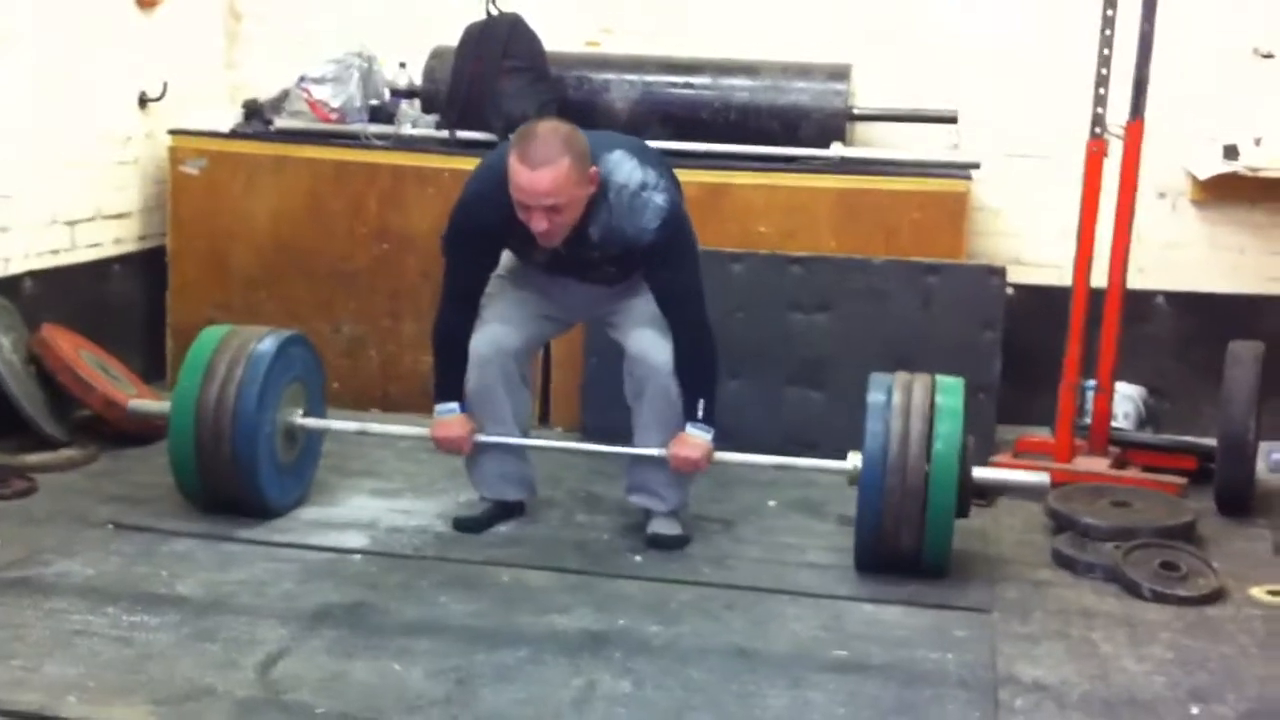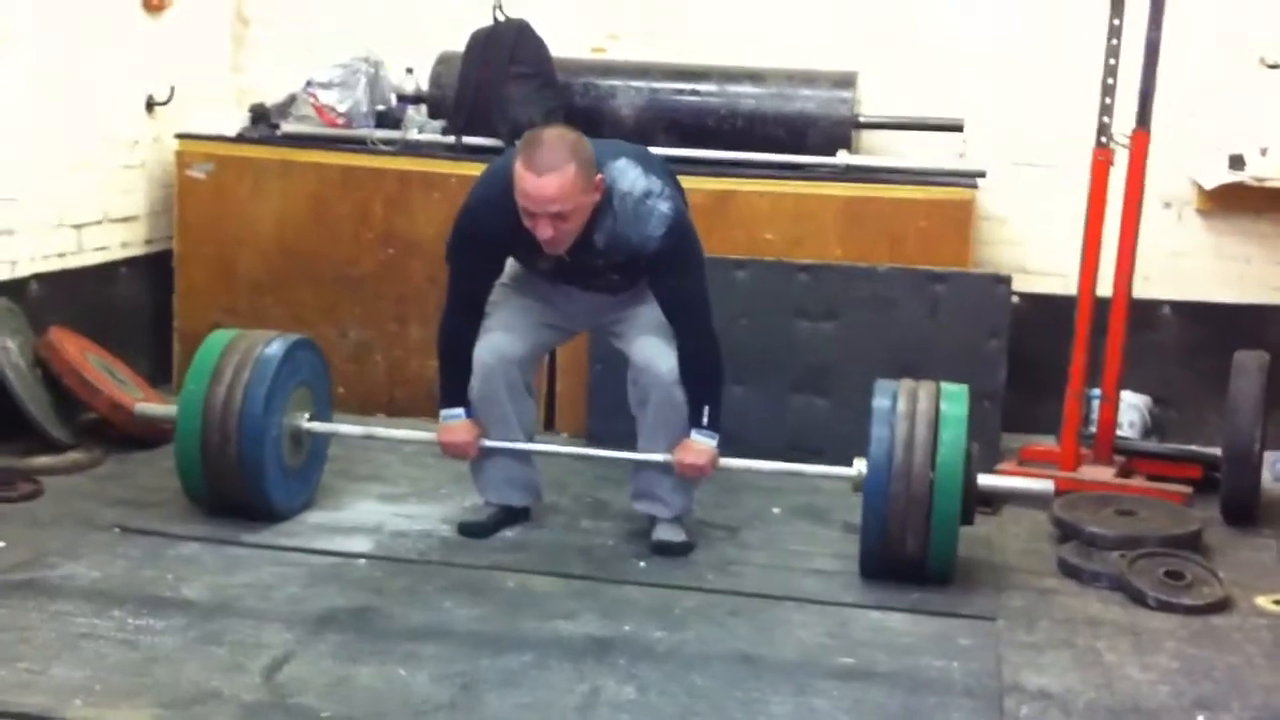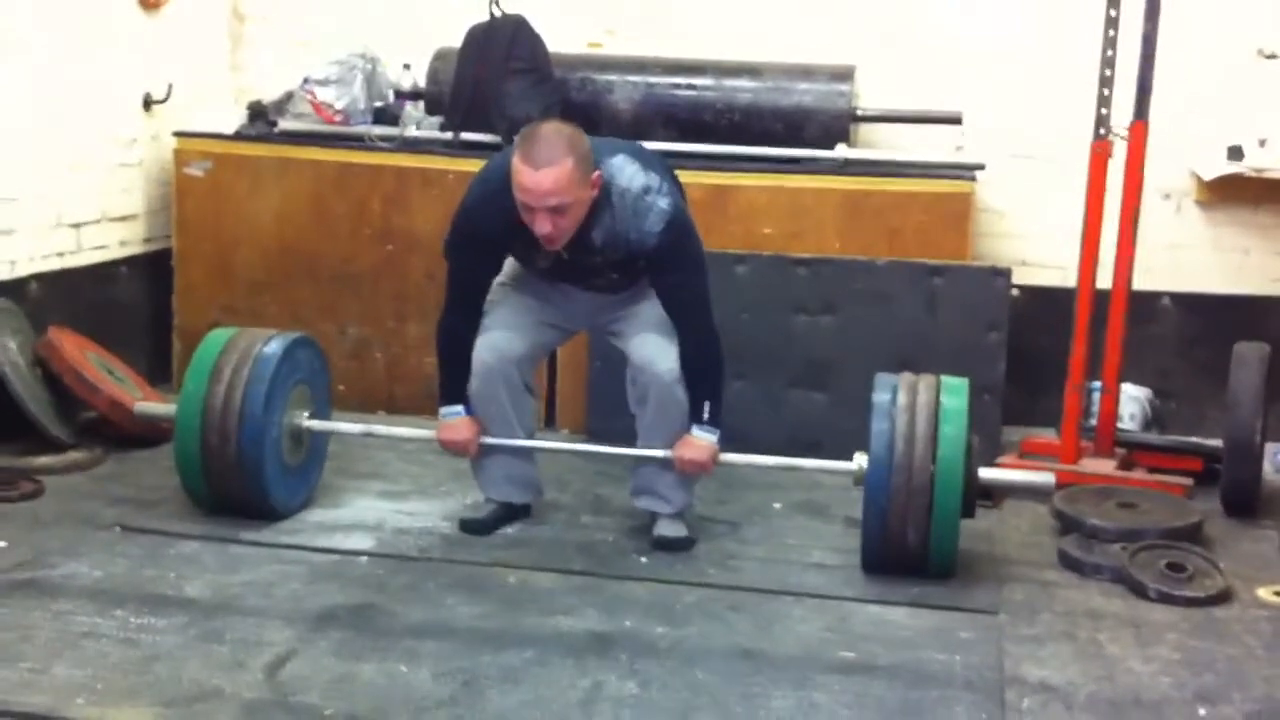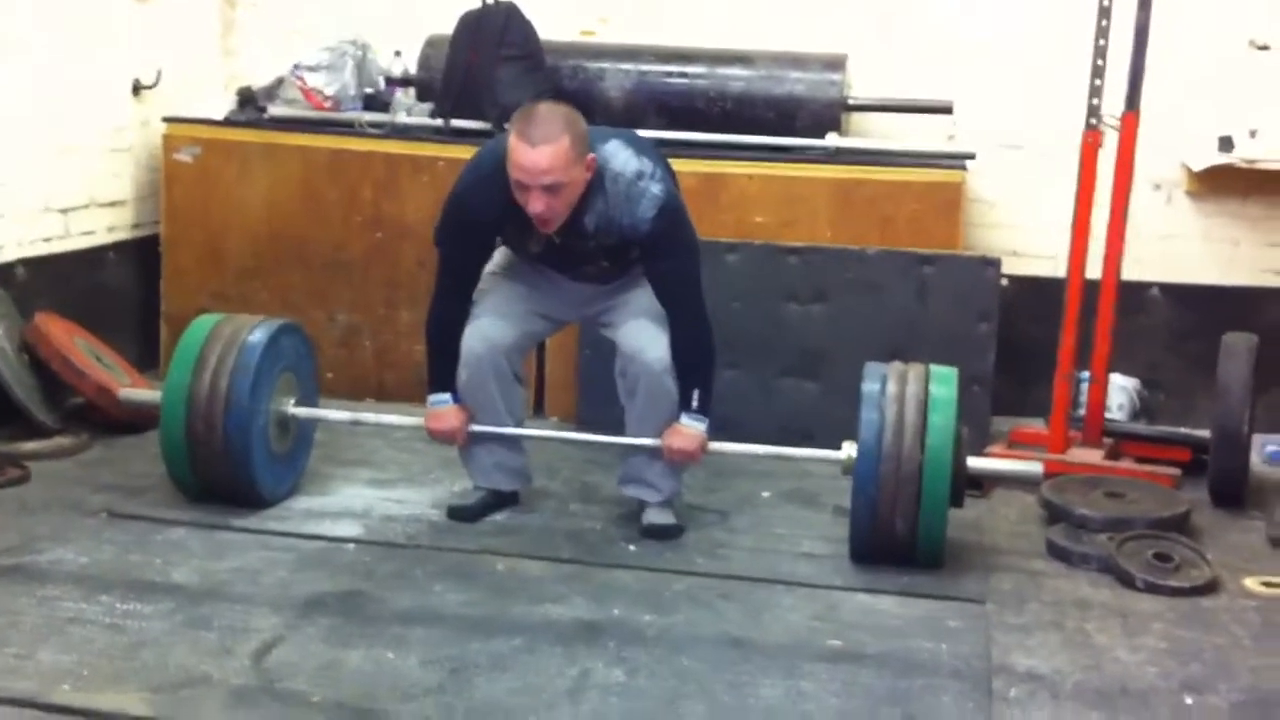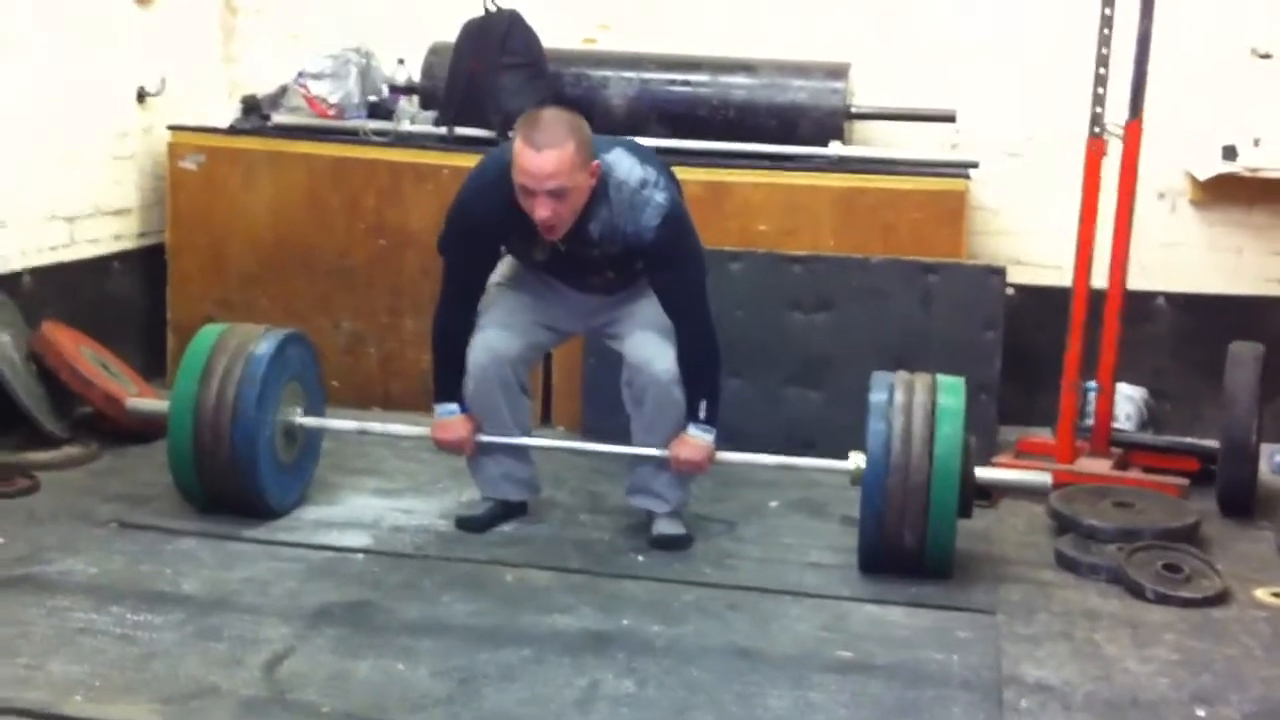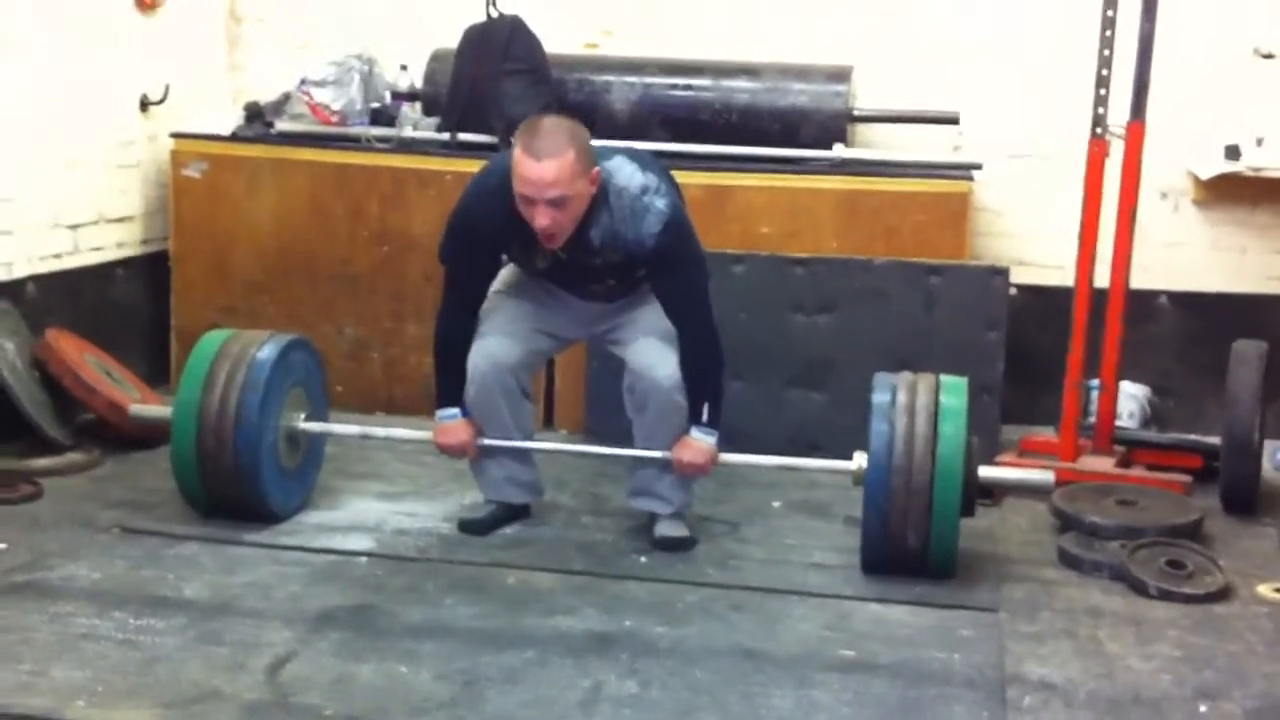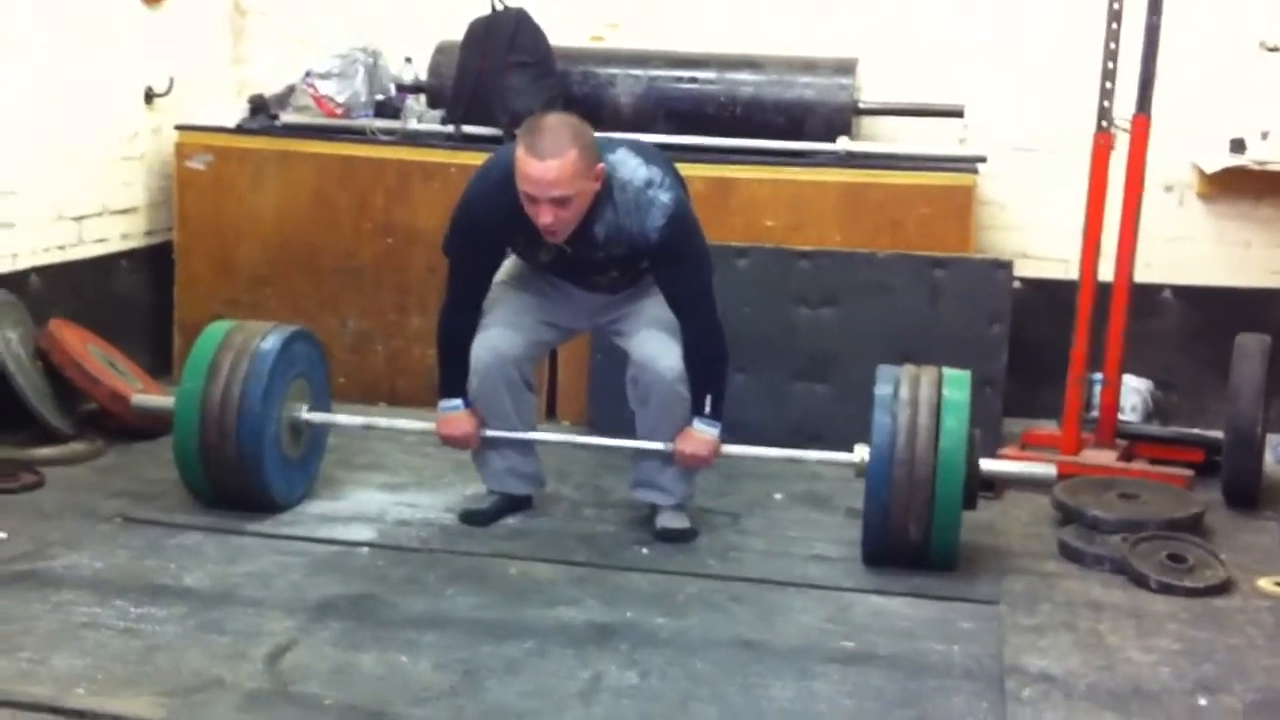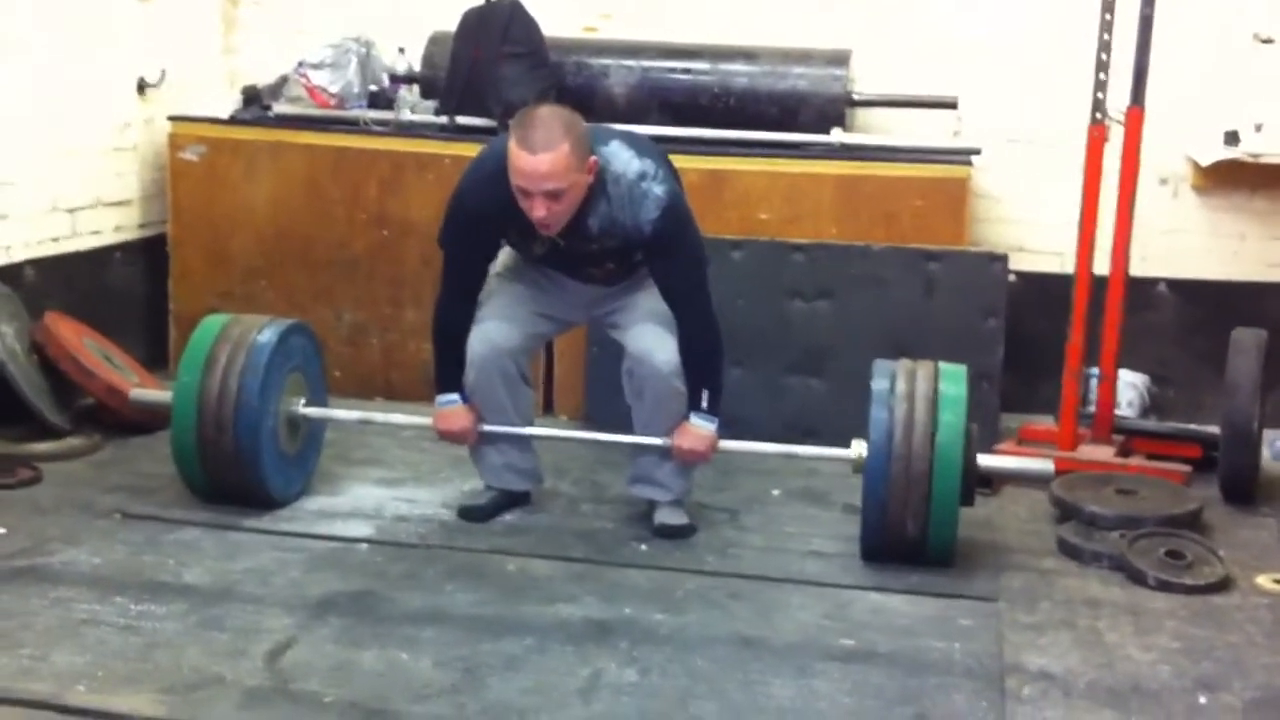
dt=0.2s
person 1, frame 1
left shoulder: (647, 202)
right shoulder: (486, 193)
left elbow: (689, 317)
right elbow: (458, 301)
left wrist: (698, 425)
right wrist: (449, 405)
left hip: (637, 280)
right hip: (538, 275)
left knee: (659, 358)
right knee: (488, 348)
left ankle: (661, 503)
right ankle: (501, 491)
person 1, frame 2
left shoulder: (652, 209)
right shoulder: (490, 200)
left elbow: (694, 324)
right elbow: (463, 307)
left wrist: (703, 432)
right wrist: (455, 409)
left hip: (640, 289)
right hip: (542, 284)
left knee: (664, 367)
right knee: (492, 356)
left ankle: (665, 509)
right ankle: (506, 496)
person 1, frame 3
left shoulder: (651, 206)
right shoulder: (488, 198)
left elbow: (695, 319)
right elbow: (461, 305)
left wrist: (704, 427)
right wrist: (454, 407)
left hip: (639, 288)
right hip: (541, 283)
left knee: (664, 366)
right knee: (490, 356)
left ankle: (666, 505)
right ankle: (508, 493)
person 1, frame 4
left shoulder: (644, 192)
right shoulder: (482, 182)
left elbow: (687, 306)
right elbow: (452, 290)
left wrist: (693, 416)
right wrist: (442, 395)
left hip: (631, 276)
right hip: (533, 270)
left knee: (655, 357)
right knee: (479, 346)
left ankle: (654, 494)
right ankle: (496, 481)
person 1, frame 5
left shoulder: (648, 200)
right shoulder: (486, 190)
left elbow: (692, 316)
right elbow: (457, 299)
left wrist: (701, 427)
right wrist: (448, 406)
left hip: (636, 288)
right hip: (538, 281)
left knee: (661, 368)
right knee: (485, 358)
left ankle: (661, 503)
right ankle: (505, 492)
person 1, frame 6
left shoulder: (649, 207)
right shoulder: (486, 198)
left elbow: (695, 320)
right elbow: (458, 306)
left wrist: (703, 430)
right wrist: (450, 410)
left hip: (638, 295)
right hip: (540, 289)
left knee: (663, 374)
right knee: (486, 365)
left ankle: (664, 505)
right ankle: (508, 494)
person 1, frame 7
left shoulder: (654, 200)
right shoulder: (490, 192)
left elbow: (698, 312)
right elbow: (462, 299)
left wrist: (706, 421)
right wrist: (453, 401)
left hip: (642, 286)
right hip: (543, 280)
left knee: (666, 366)
right knee: (490, 356)
left ankle: (665, 496)
right ankle: (510, 484)
person 1, frame 8
left shoulder: (647, 191)
right shoulder: (484, 183)
left elbow: (693, 305)
right elbow: (457, 291)
left wrist: (703, 415)
right wrist: (449, 395)
left hip: (637, 278)
right hip: (537, 272)
left knee: (662, 361)
right knee: (485, 349)
left ankle: (664, 492)
right ankle: (508, 480)
